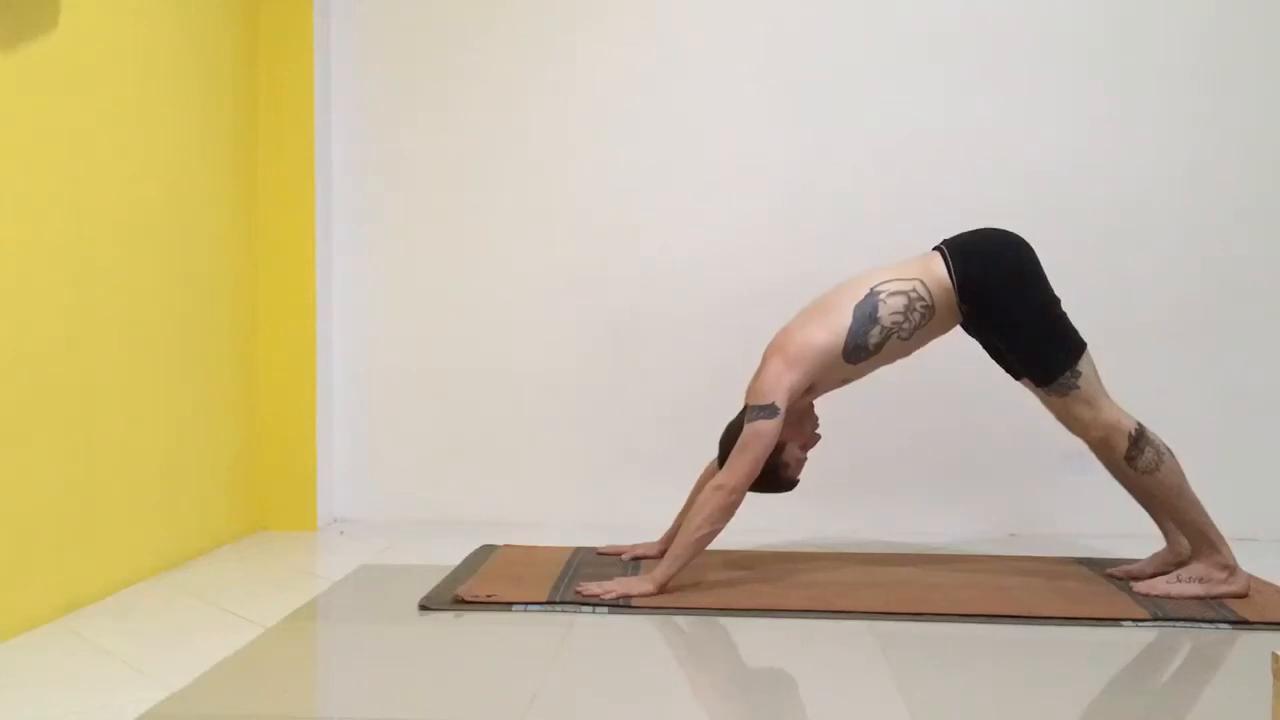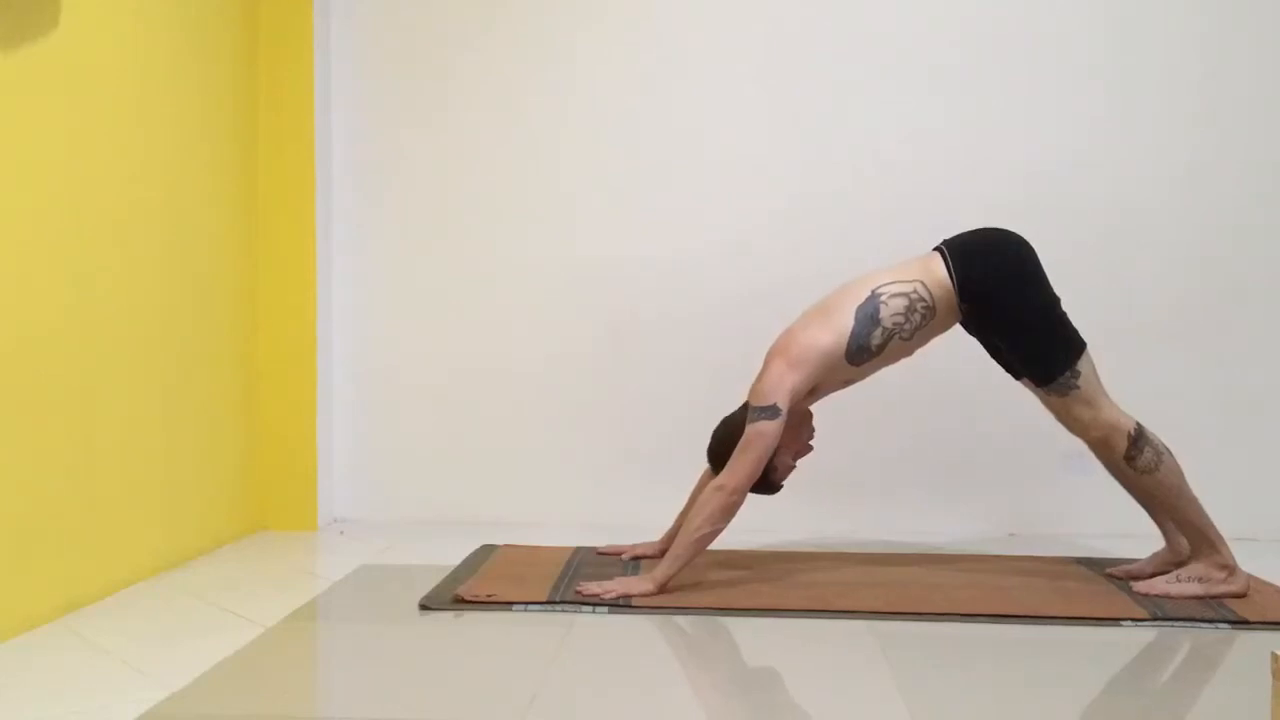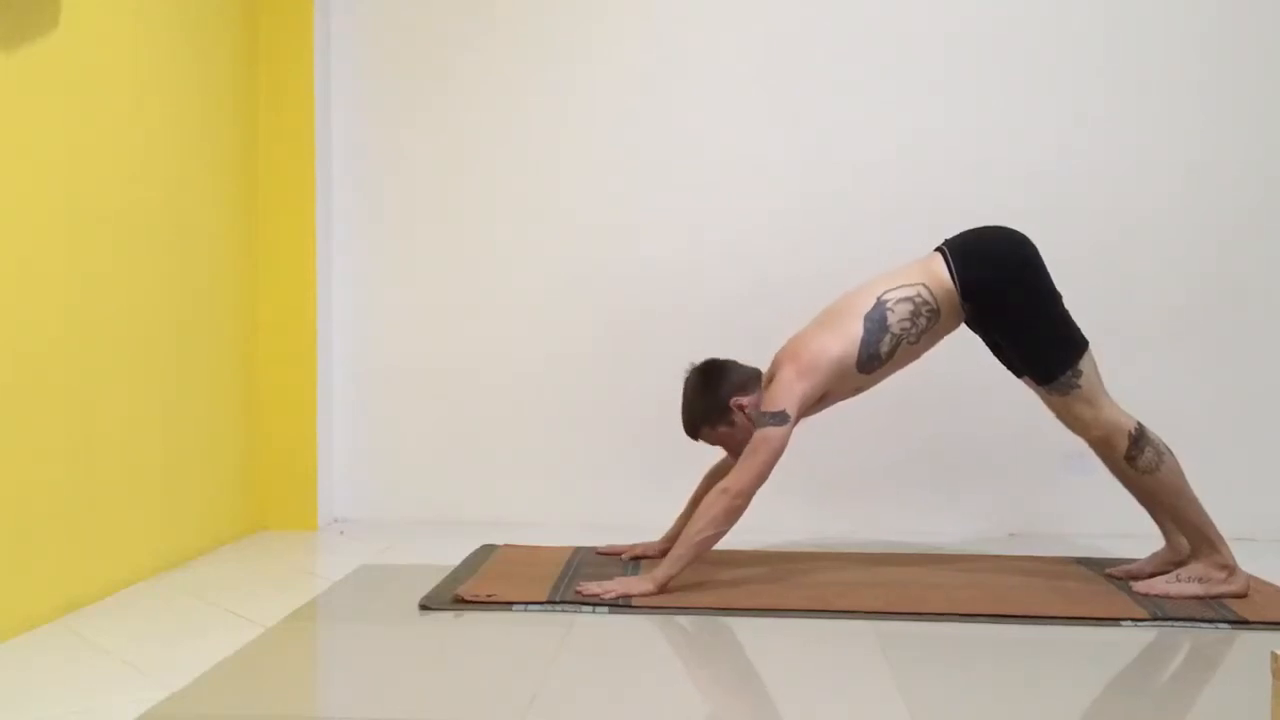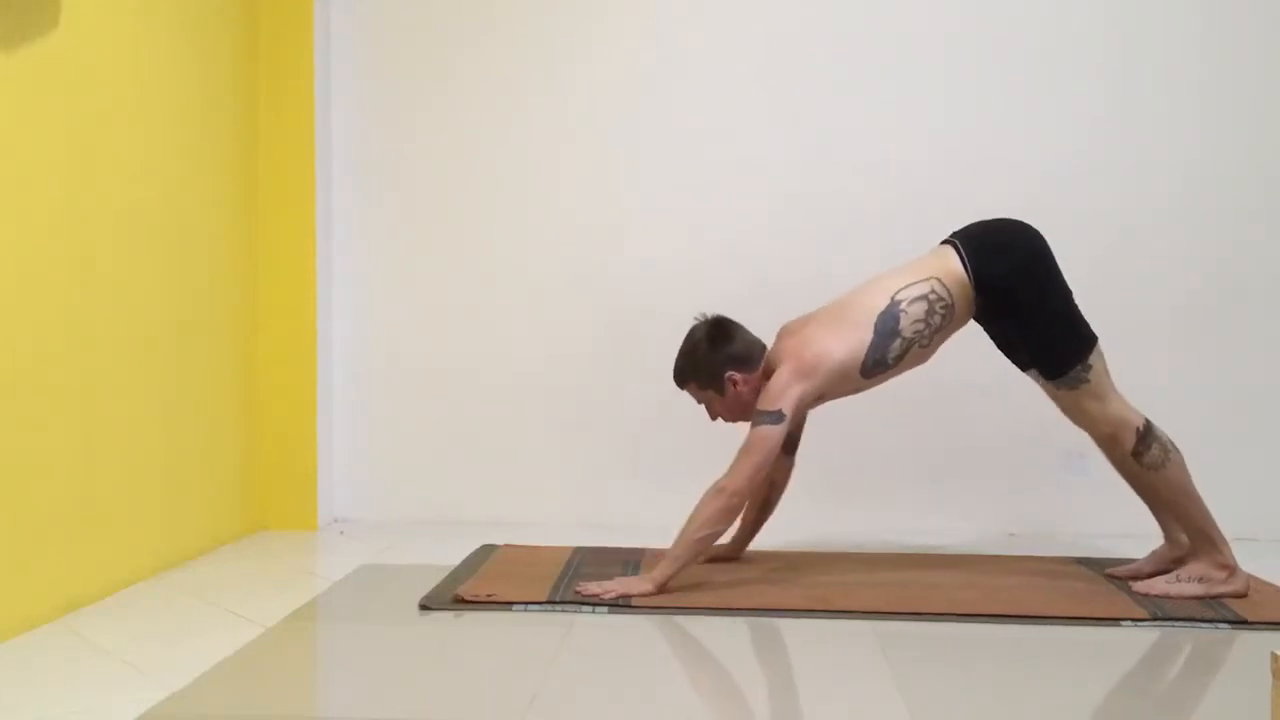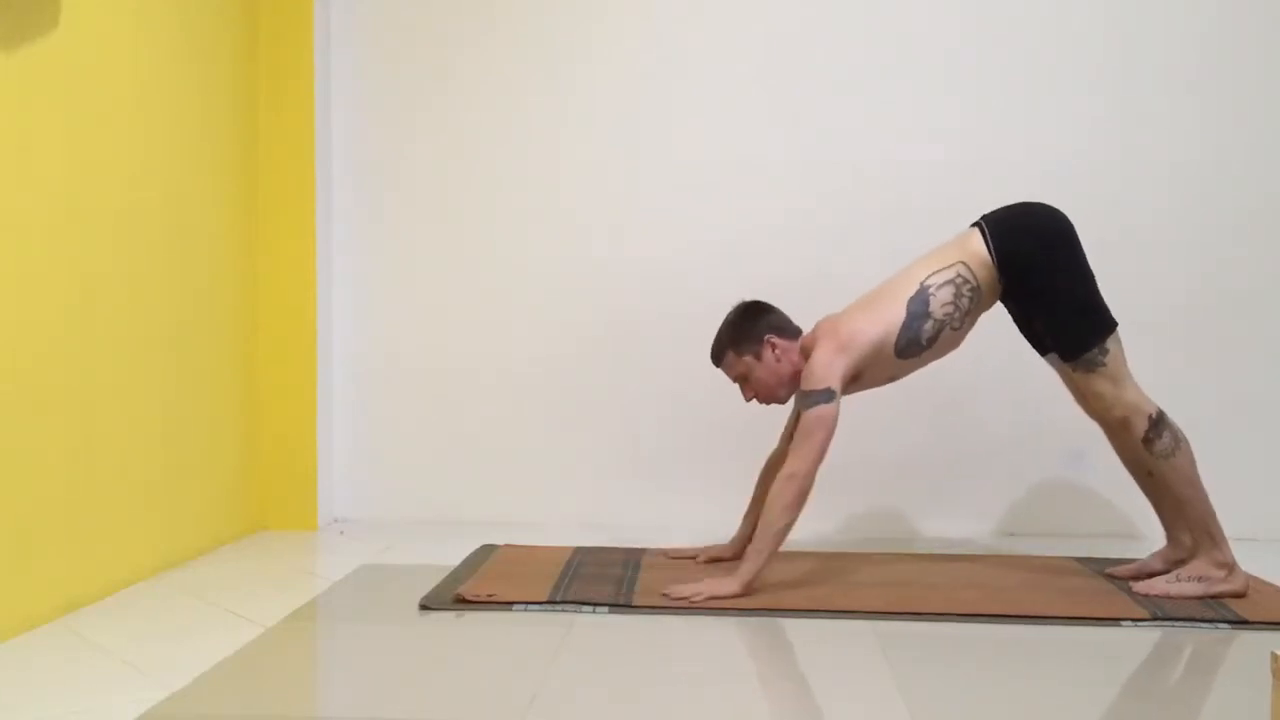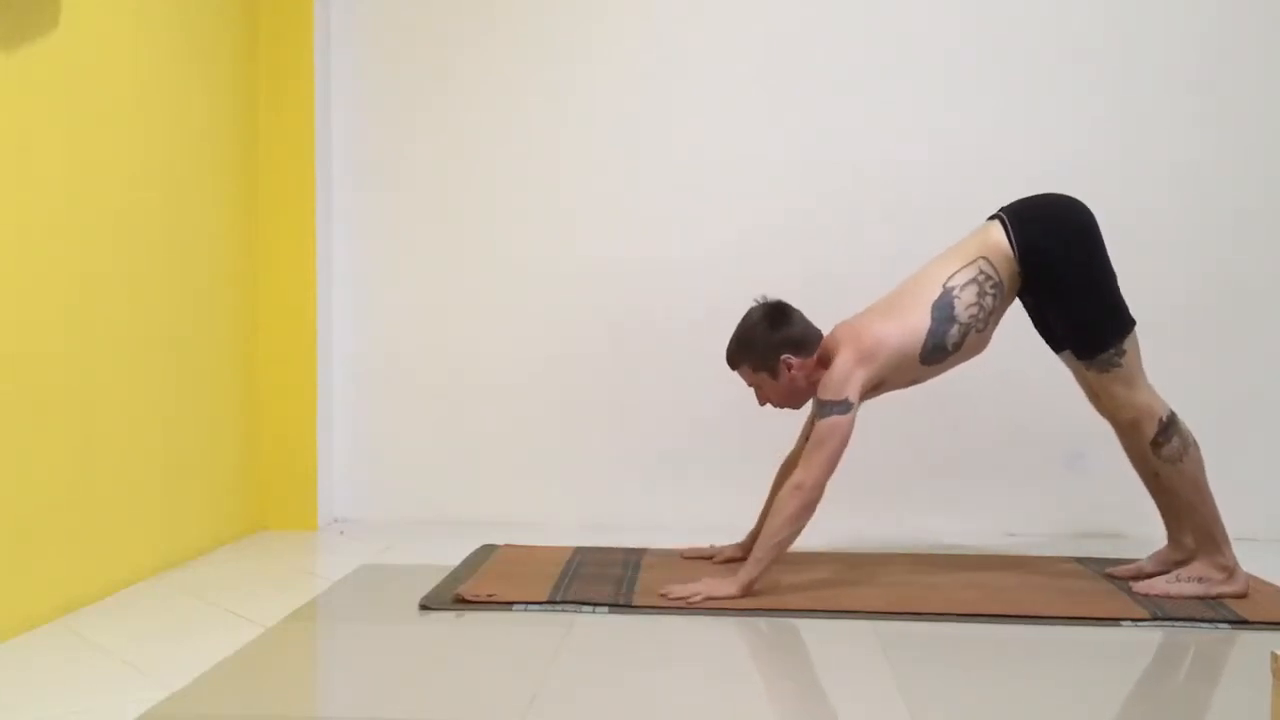
dt=0.7s
person 1, frame 1
left shoulder: (779, 382)
right shoulder: (785, 381)
left elbow: (727, 487)
right elbow: (720, 471)
left wrist: (655, 579)
right wrist: (664, 543)
left hip: (985, 273)
right hip: (973, 274)
left knee: (1098, 420)
right knee: (1091, 420)
left ankle: (1218, 561)
right ankle: (1179, 546)
person 1, frame 2
left shoulder: (781, 382)
right shoulder: (782, 381)
left elbow: (728, 488)
right elbow: (720, 471)
left wrist: (655, 578)
right wrist: (665, 542)
left hip: (986, 272)
right hip: (974, 276)
left knee: (1097, 419)
right knee: (1090, 422)
left ankle: (1218, 560)
right ankle: (1178, 545)
person 1, frame 3
left shoulder: (788, 388)
right shoulder: (782, 377)
left elbow: (734, 494)
right elbow: (724, 475)
left wrist: (656, 578)
right wrist: (667, 541)
left hip: (990, 270)
right hip: (975, 276)
left knee: (1097, 419)
right knee: (1090, 420)
left ankle: (1217, 561)
right ankle: (1178, 545)
person 1, frame 4
left shoulder: (791, 377)
right shoulder: (787, 343)
left elbow: (731, 490)
right elbow: (777, 465)
left wrist: (654, 577)
right wrist: (737, 546)
left hip: (1000, 263)
right hip: (983, 268)
left knee: (1106, 415)
right knee: (1090, 414)
left ankle: (1217, 561)
right ankle: (1179, 543)
person 1, frame 5
left shoulder: (826, 360)
right shoulder: (820, 356)
left elbow: (797, 477)
right elbow: (781, 459)
left wrist: (742, 577)
right wrist: (739, 542)
left hip: (1025, 242)
right hip: (1007, 252)
left knee: (1117, 402)
right knee: (1107, 408)
left ankle: (1216, 560)
right ankle: (1182, 543)
person 1, frame 6
left shoulder: (847, 367)
right shoulder: (833, 354)
left elbow: (806, 486)
right elbow: (798, 461)
left wrist: (742, 580)
right wrist: (750, 543)
left hip: (1048, 237)
right hip: (1026, 246)
left knee: (1131, 404)
right knee: (1116, 404)
left ankle: (1219, 562)
right ankle: (1184, 545)
